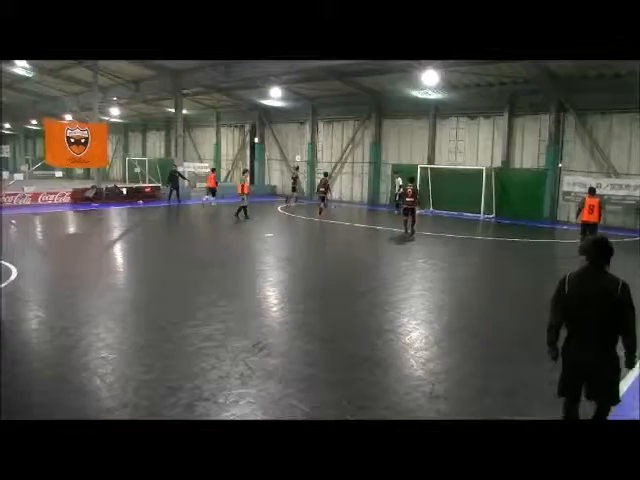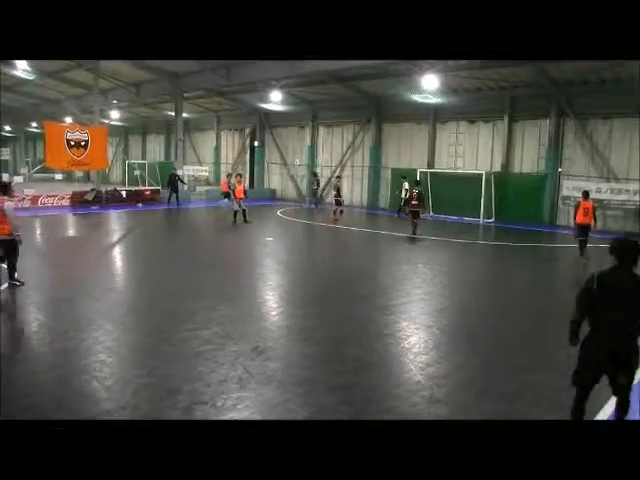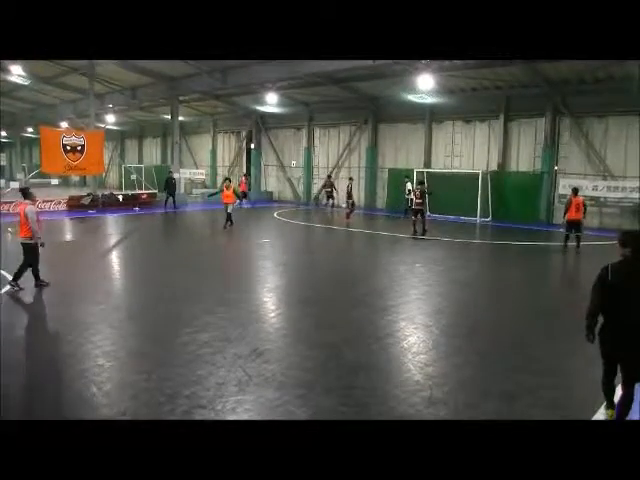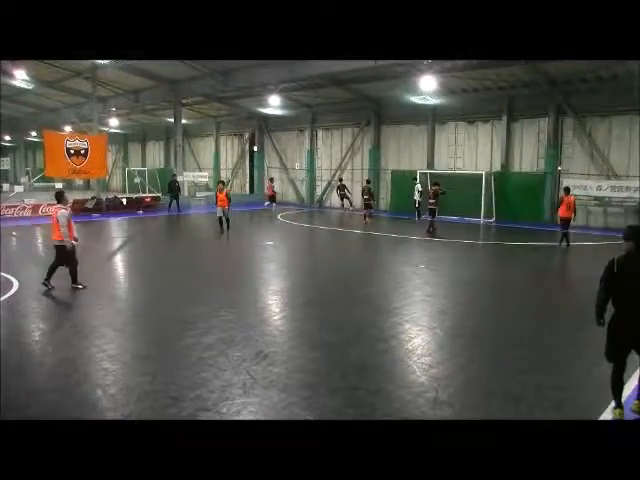
dt=0.5s
person 1, frame 1
left shoulder: (568, 282)
right shoulder: (619, 287)
left elbow: (555, 318)
right elbow: (627, 325)
left wrist: (551, 344)
right wrist: (630, 354)
left hip: (574, 352)
right hip: (604, 356)
left knee: (571, 398)
right knee: (604, 402)
person 1, frame 2
left shoulder: (596, 280)
left elbow: (581, 310)
left wrist: (574, 333)
left hip: (595, 345)
right hip: (625, 350)
left knee: (582, 391)
right knee: (622, 393)
person 1, frame 3
left shoulder: (609, 271)
left elbow: (596, 302)
left wrist: (590, 327)
left hip: (611, 332)
left knee: (608, 373)
left ankle: (610, 409)
right ankle: (618, 417)
person 1, frame 4
left shoulder: (615, 264)
left elbow: (604, 292)
left wrist: (599, 314)
left hip: (621, 321)
left knee: (618, 367)
left ankle: (618, 408)
